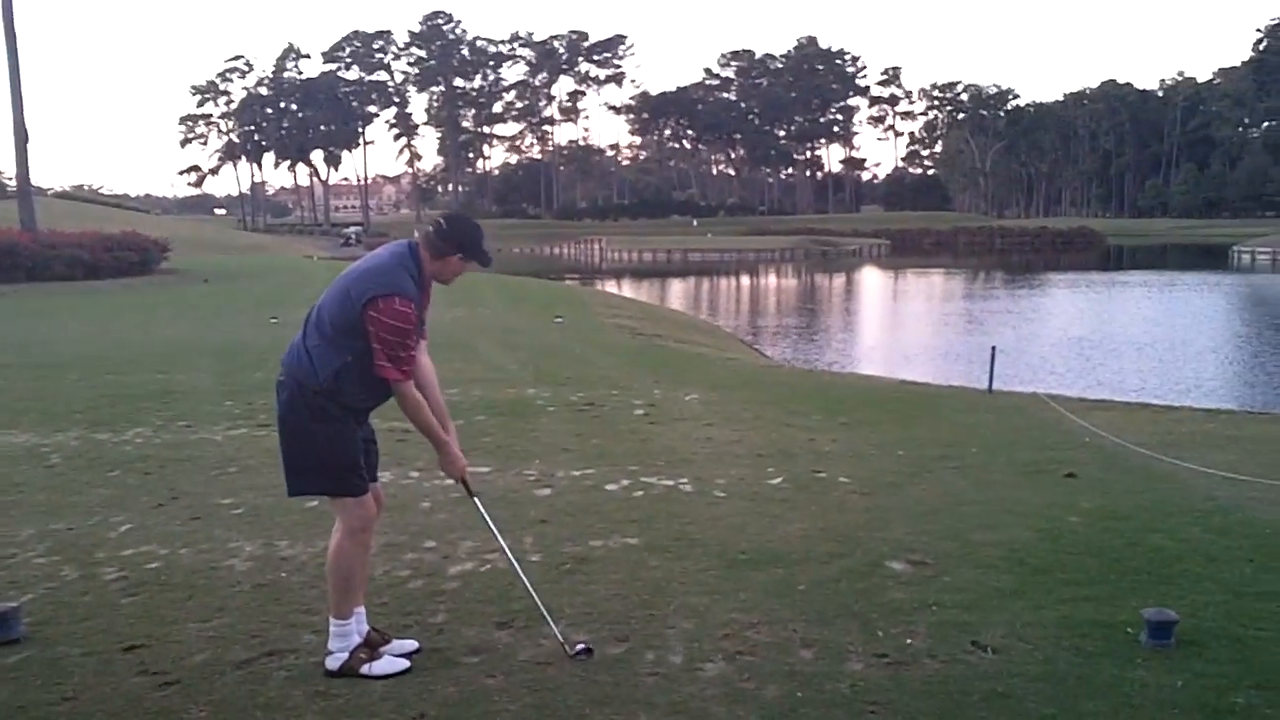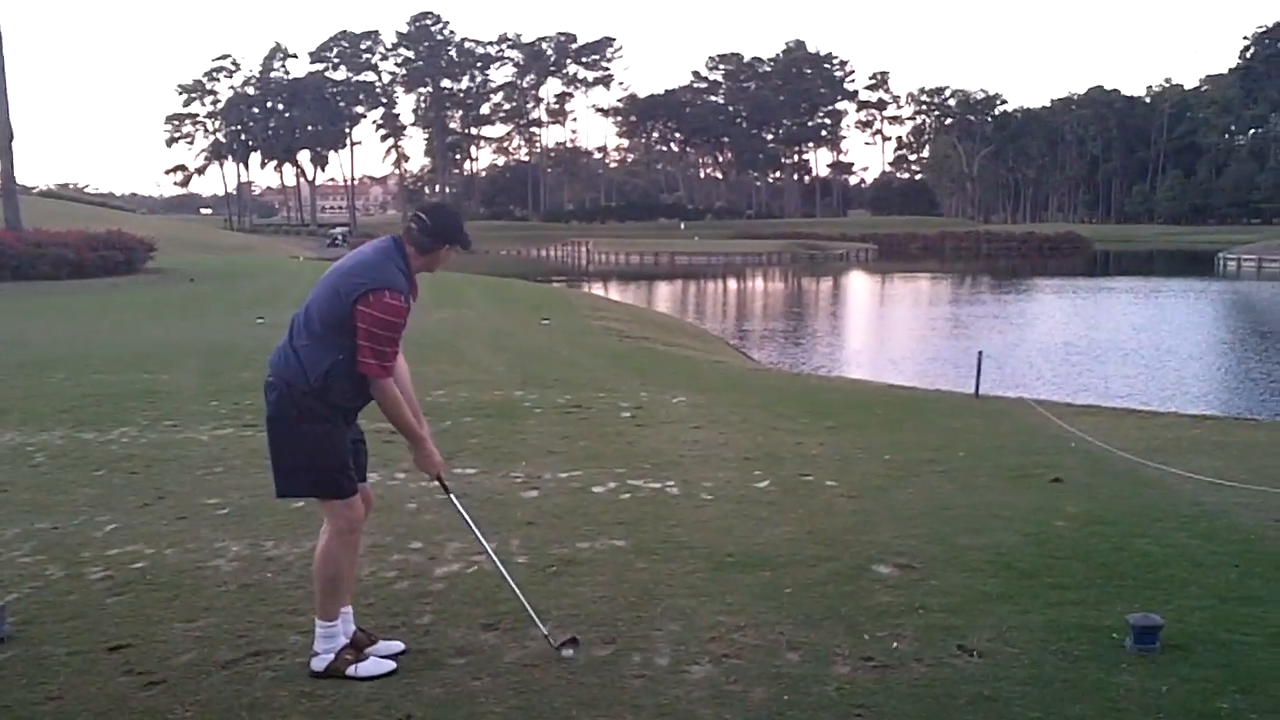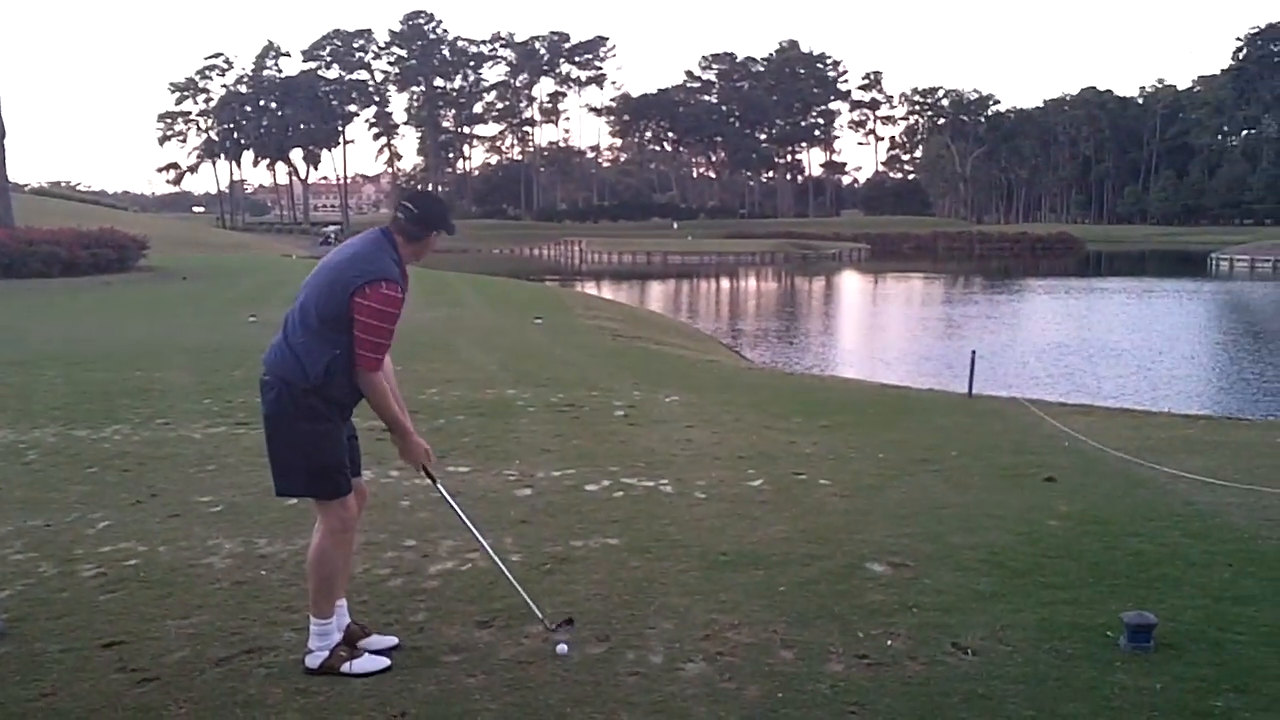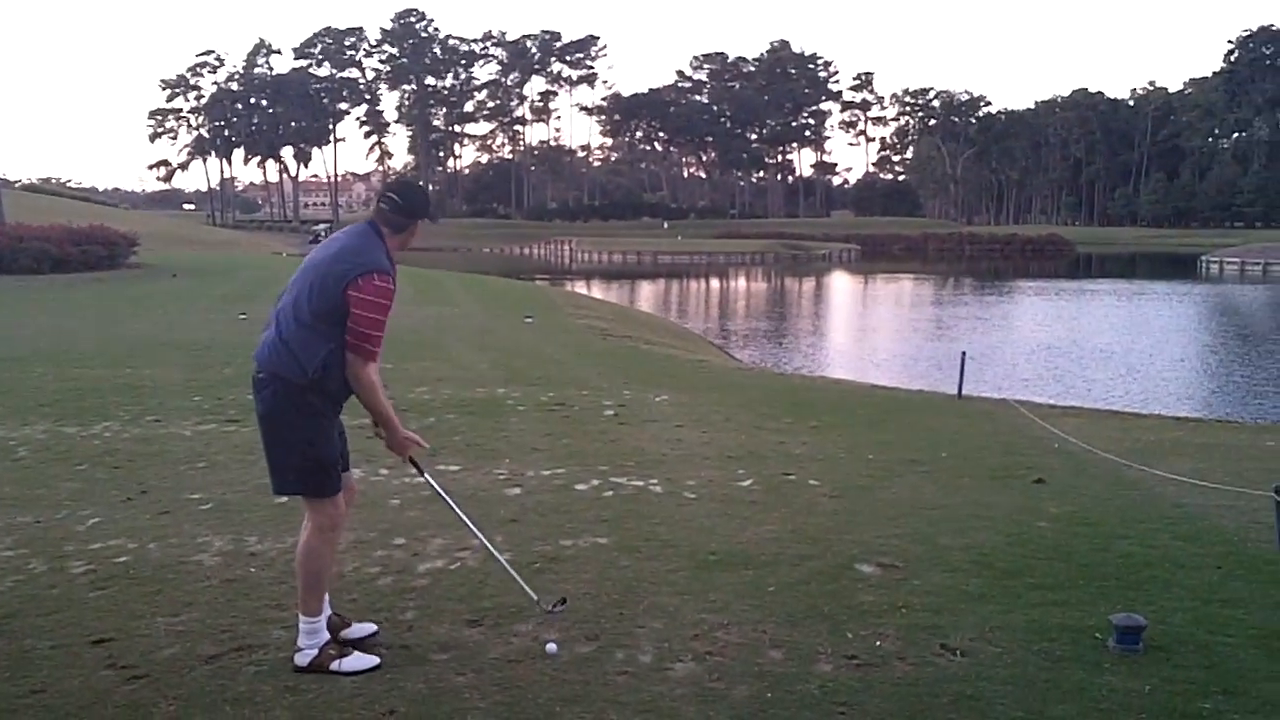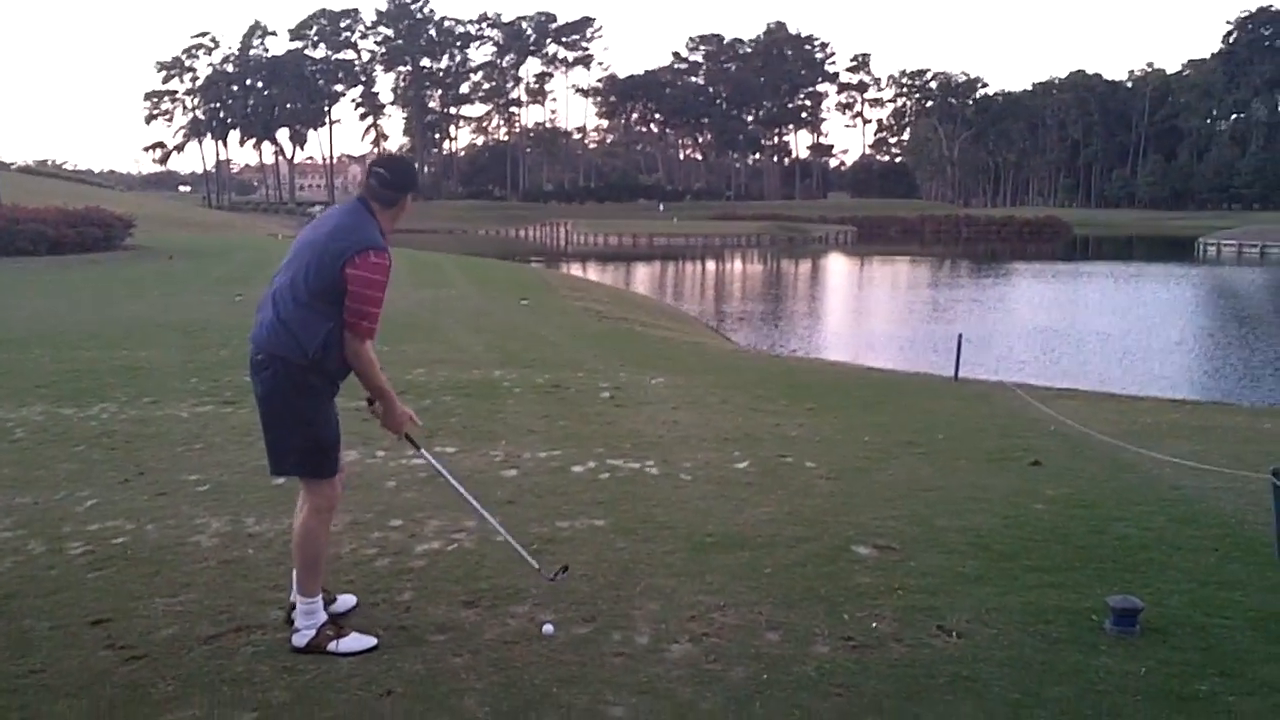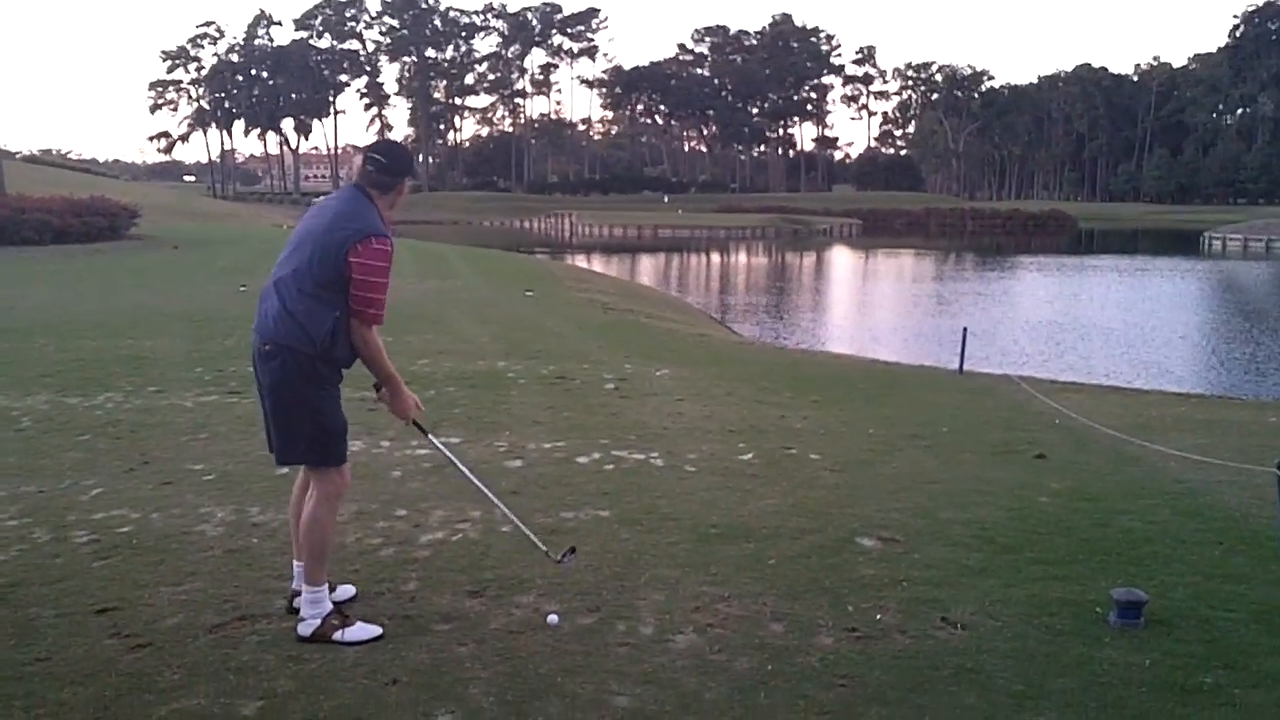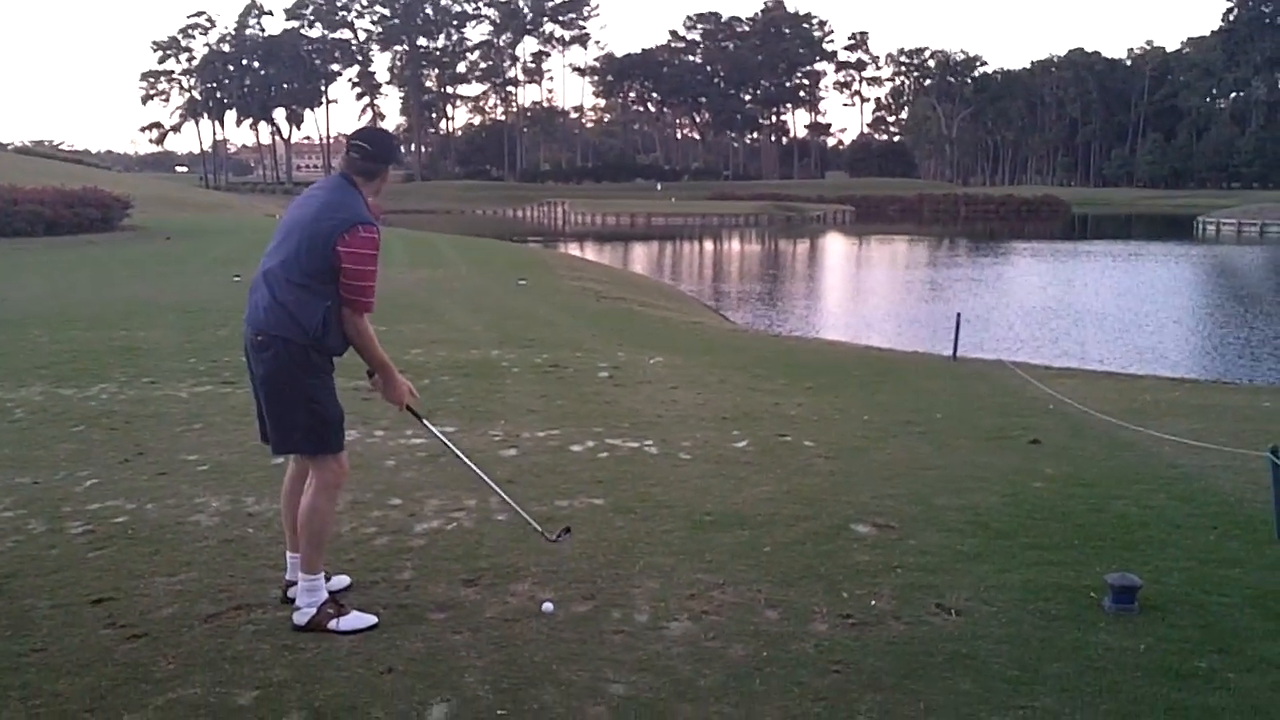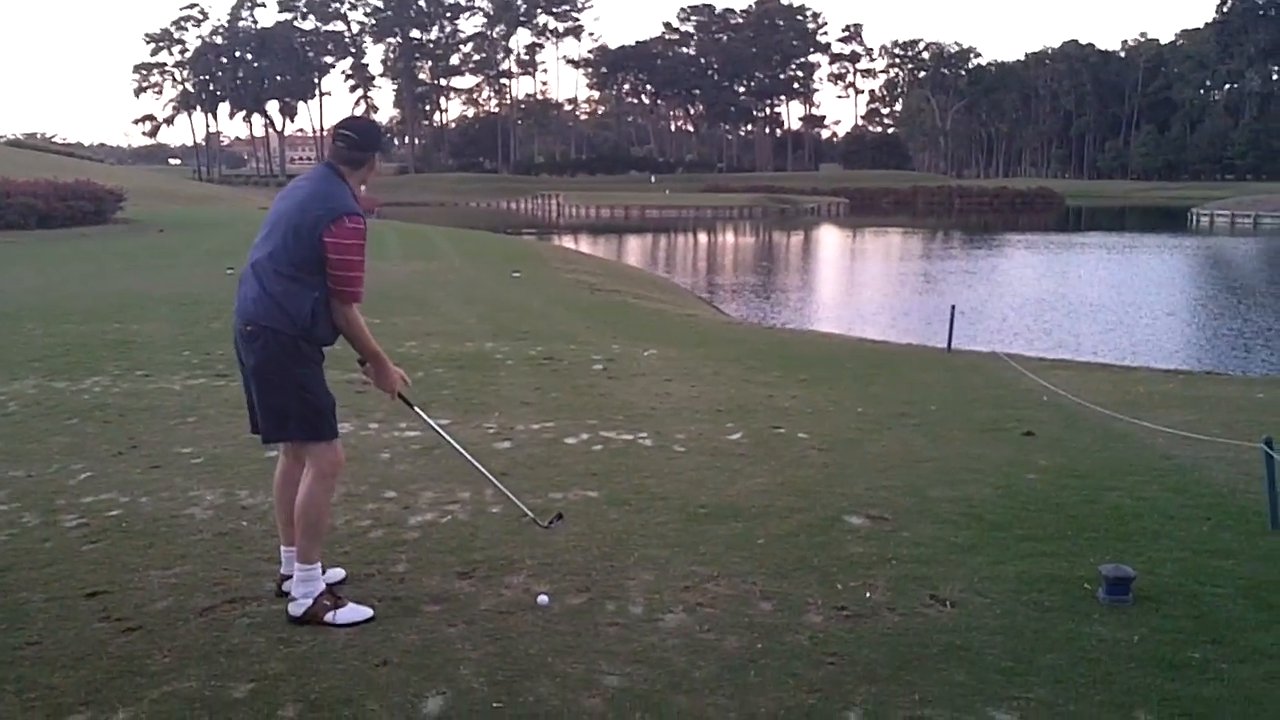
dt=0.1s
person 1, frame 1
left shoulder: (407, 262)
right shoulder: (394, 293)
left elbow: (418, 356)
right elbow: (402, 385)
left wrist: (449, 428)
right wrist: (444, 447)
left hip: (337, 395)
right hip: (315, 402)
left knee: (368, 505)
right knee: (356, 514)
left ankle: (356, 627)
right ankle: (342, 647)
person 1, frame 2
left shoulder: (383, 258)
right shoulder: (387, 290)
left elbow: (391, 360)
right elbow: (379, 381)
left wrist: (422, 425)
right wrist: (419, 445)
left hip: (319, 394)
right hip: (305, 402)
left knee: (357, 504)
right knee: (344, 515)
left ankle: (345, 629)
right ankle: (329, 648)
person 1, frame 3
left shoulder: (371, 249)
right shoulder: (382, 281)
left elbow: (374, 354)
right elbow: (369, 375)
left wrist: (404, 419)
right wrist: (404, 436)
left hip: (313, 390)
right hip: (301, 398)
left knee: (351, 499)
right knee: (338, 514)
left ankle: (338, 622)
right ankle: (323, 645)
person 1, frame 4
left shoulder: (348, 242)
right shoulder: (374, 273)
right elbow: (359, 366)
left wrist: (385, 416)
right wrist: (392, 427)
left hip: (290, 382)
right hip: (296, 393)
left knee: (338, 493)
right knee: (326, 511)
left ankle: (320, 616)
right ankle: (312, 644)
person 1, frame 5
left shoulder: (338, 220)
right shoulder: (369, 250)
right elbow: (356, 344)
left wrist: (380, 395)
right wrist: (389, 404)
left hip: (283, 361)
right hip: (294, 372)
left knee: (323, 478)
right knee: (322, 492)
left ankle: (305, 595)
right ankle: (309, 625)
person 1, frame 6
left shoulder: (332, 208)
right shoulder: (371, 237)
right elbow: (362, 330)
left wrist: (385, 381)
right wrist: (396, 390)
left hip: (279, 348)
right hip: (301, 361)
left knee: (315, 469)
right knee: (330, 481)
left ankle: (305, 583)
right ankle: (315, 613)
person 1, frame 7
left shoulder: (318, 196)
right shoulder: (358, 225)
right elbow: (353, 318)
left wrist: (377, 369)
right wrist: (389, 377)
left hip: (270, 338)
right hip: (294, 350)
left knee: (306, 459)
right knee: (328, 470)
left ankle: (299, 575)
right ankle: (311, 602)
person 1, frame 8
left shoulder: (304, 187)
right shoulder: (344, 215)
right elbow: (343, 308)
left wrist: (369, 355)
right wrist: (380, 364)
left hip: (261, 330)
right hip: (284, 342)
left knee: (296, 450)
right knee: (325, 459)
left ankle: (294, 566)
right ankle: (308, 593)
